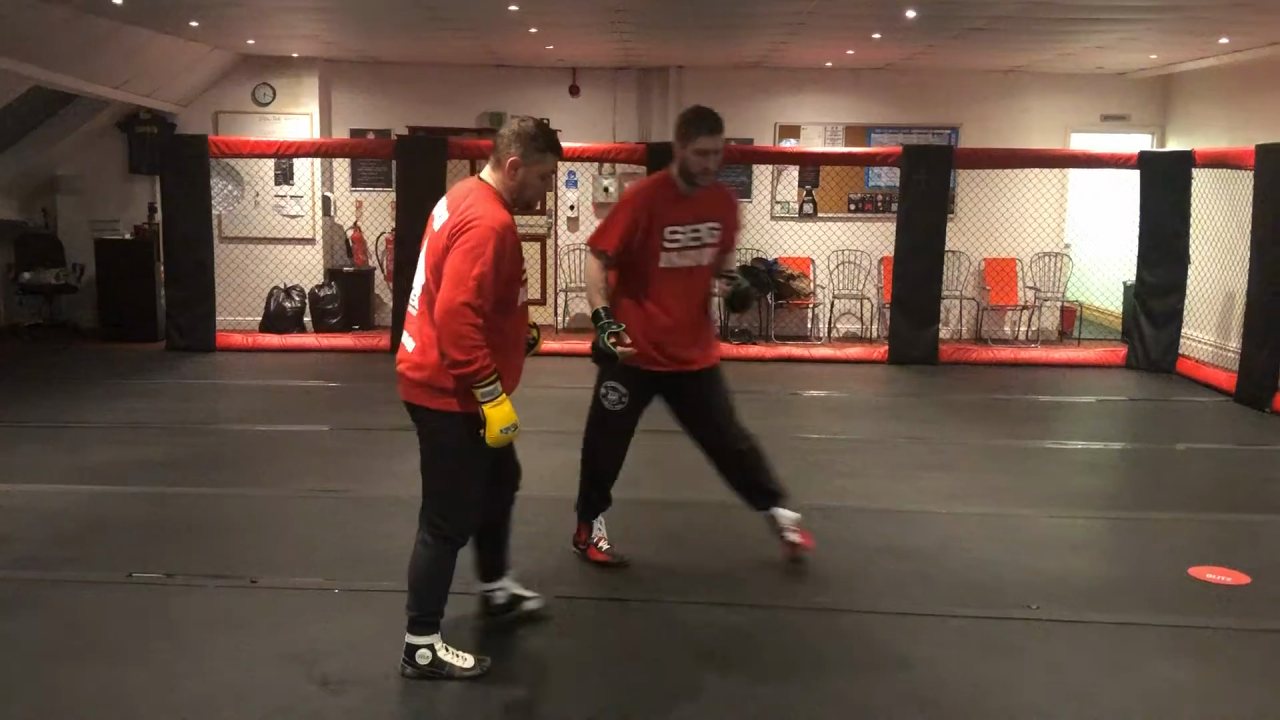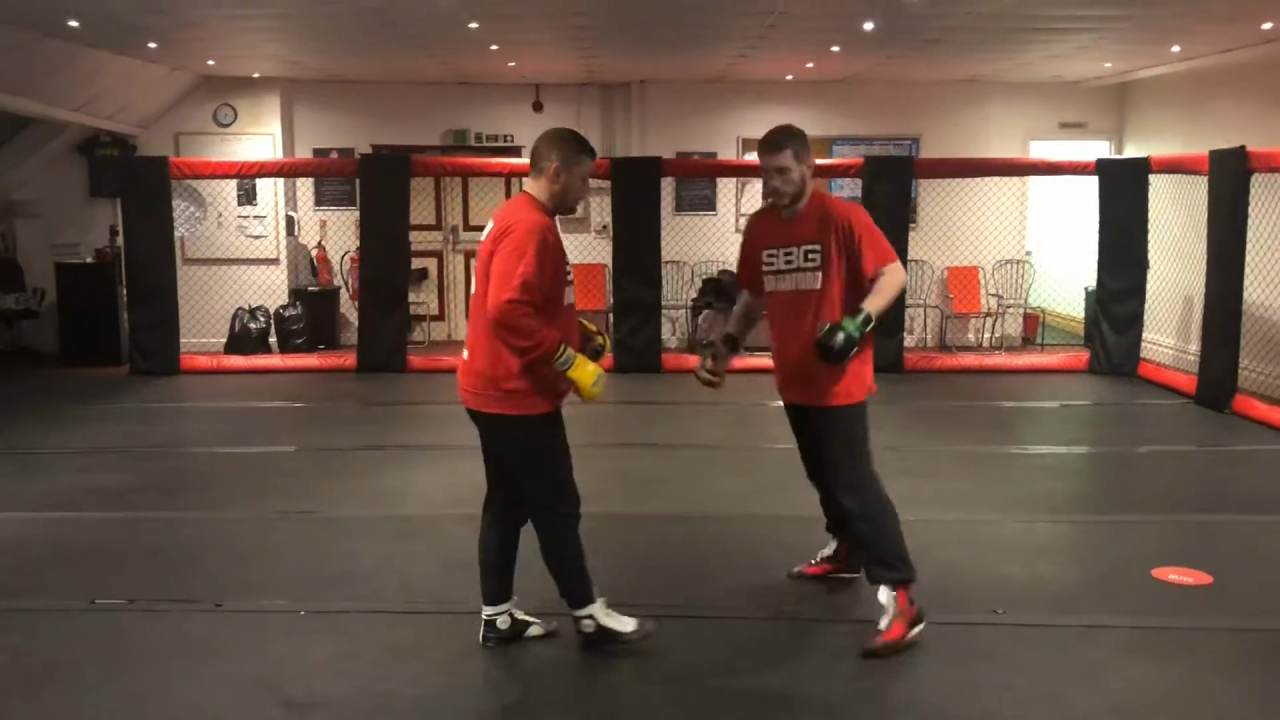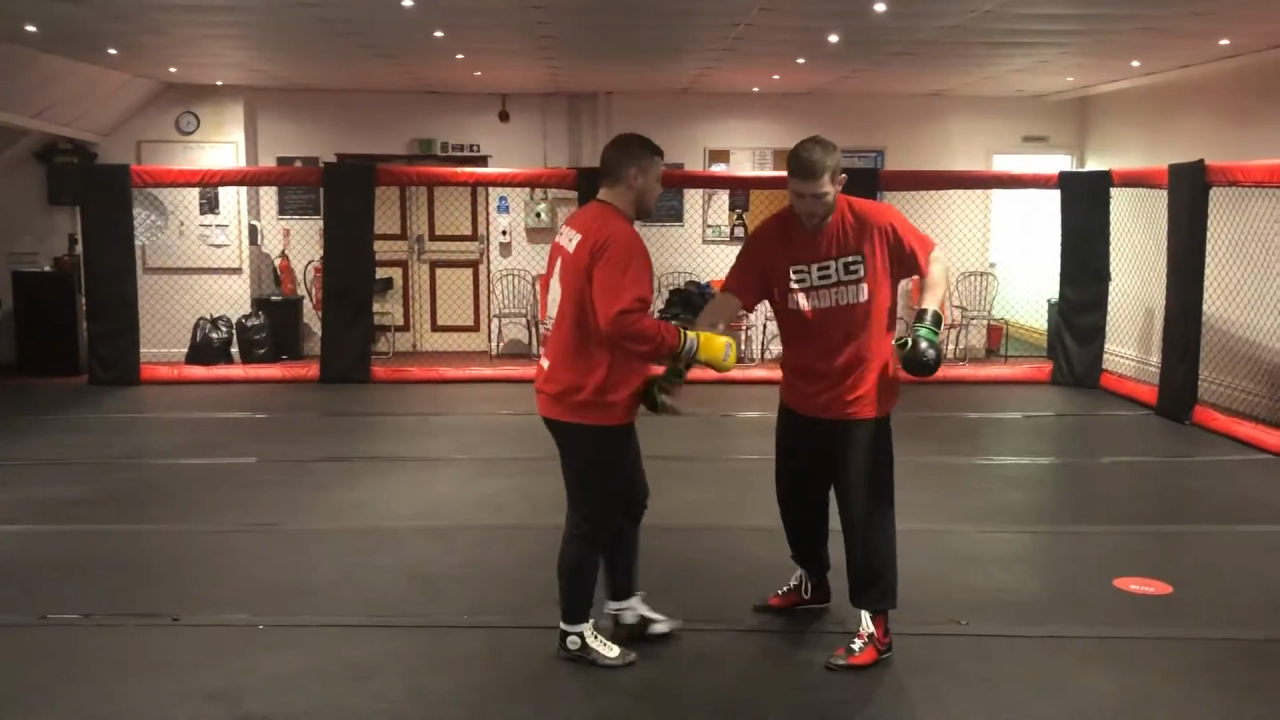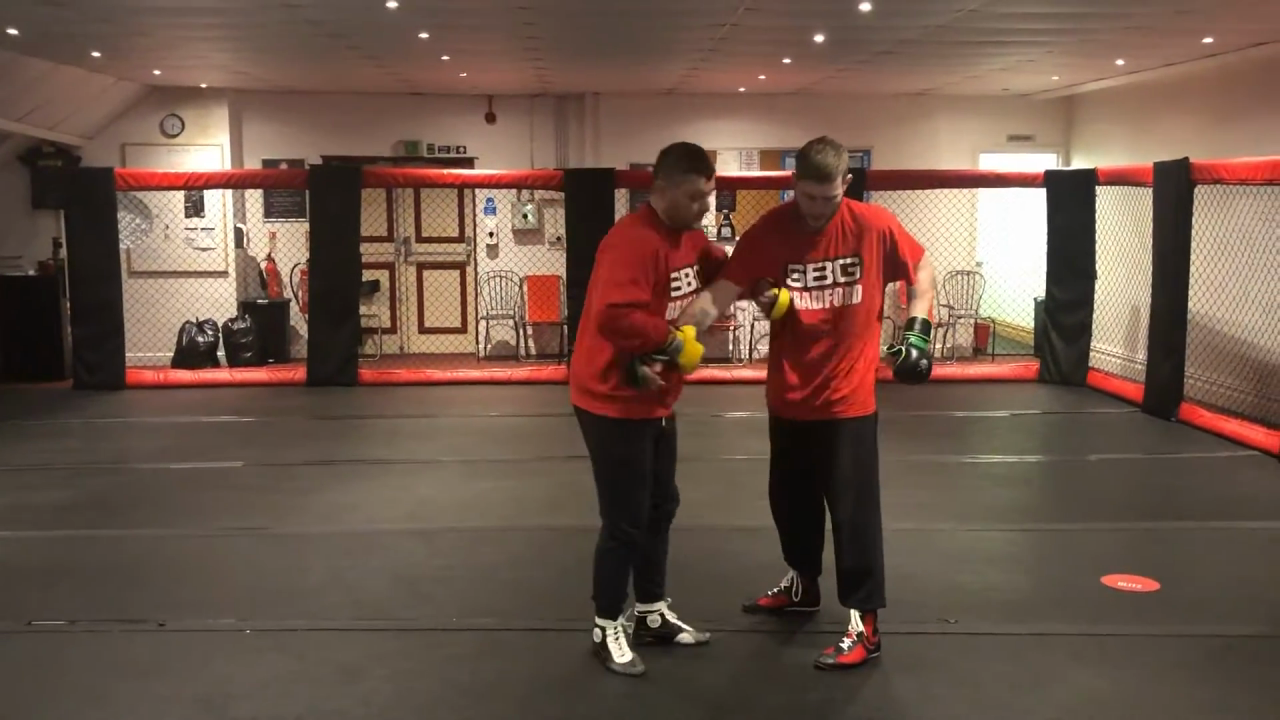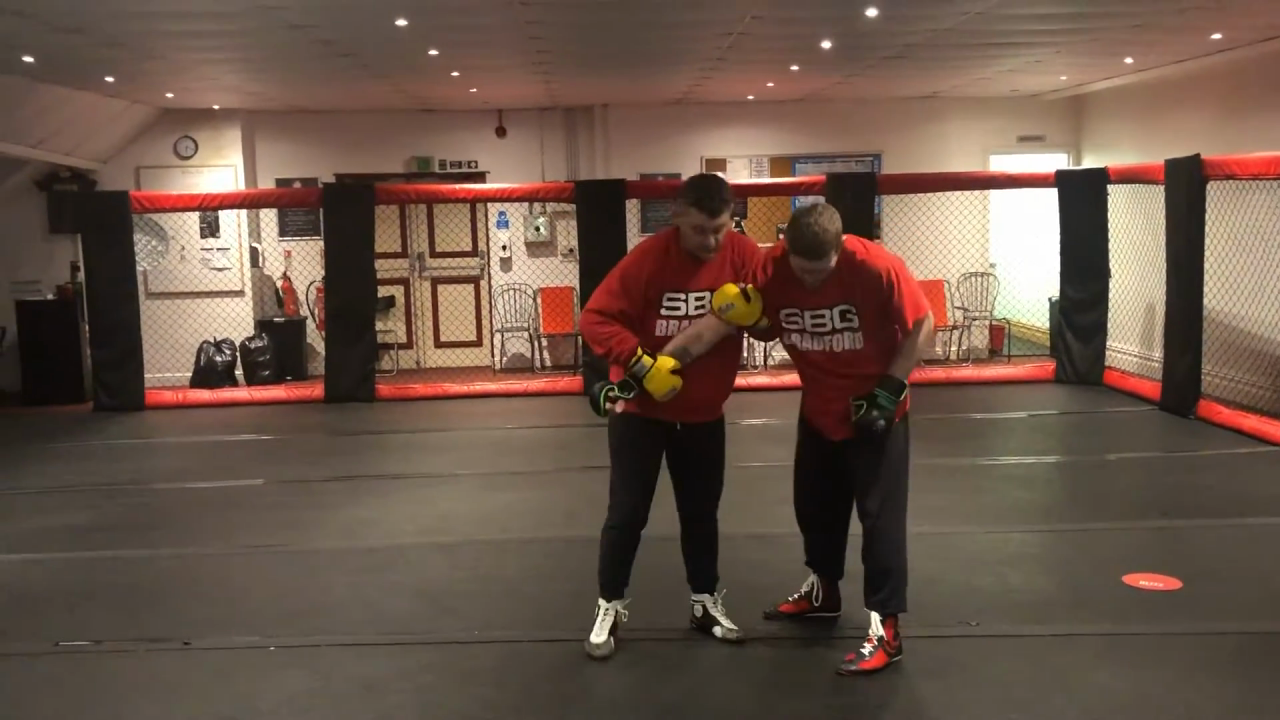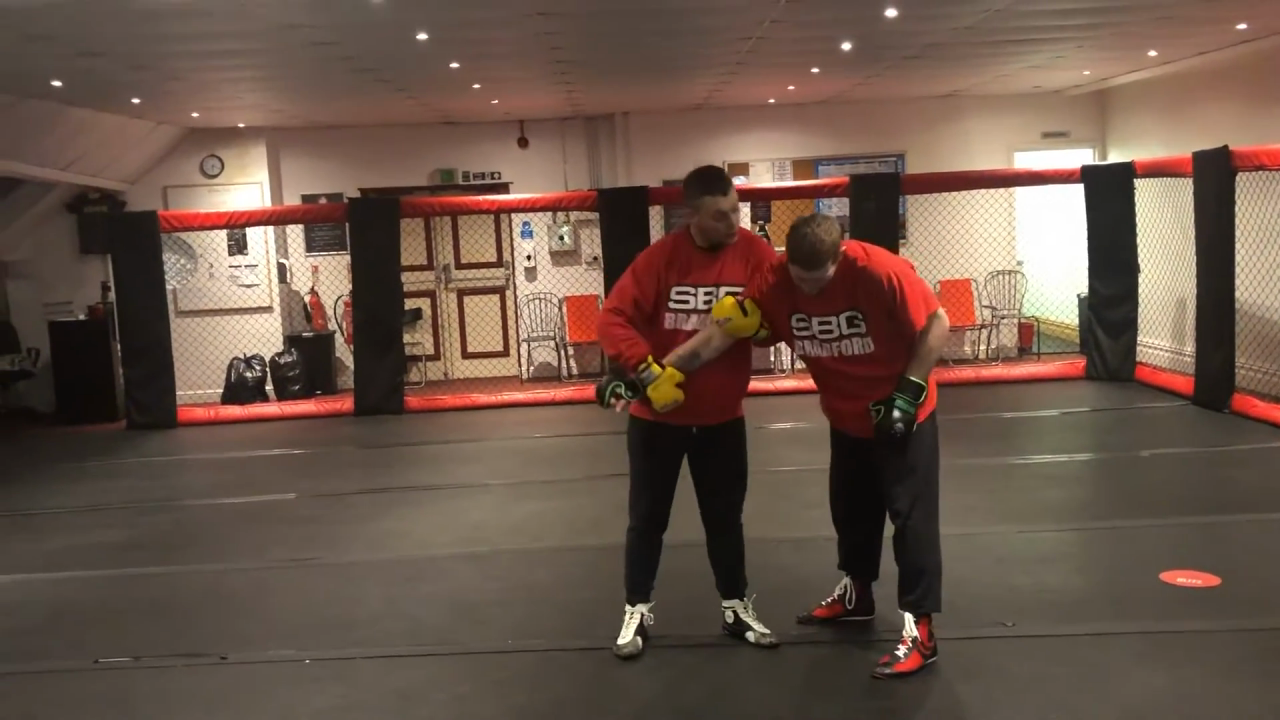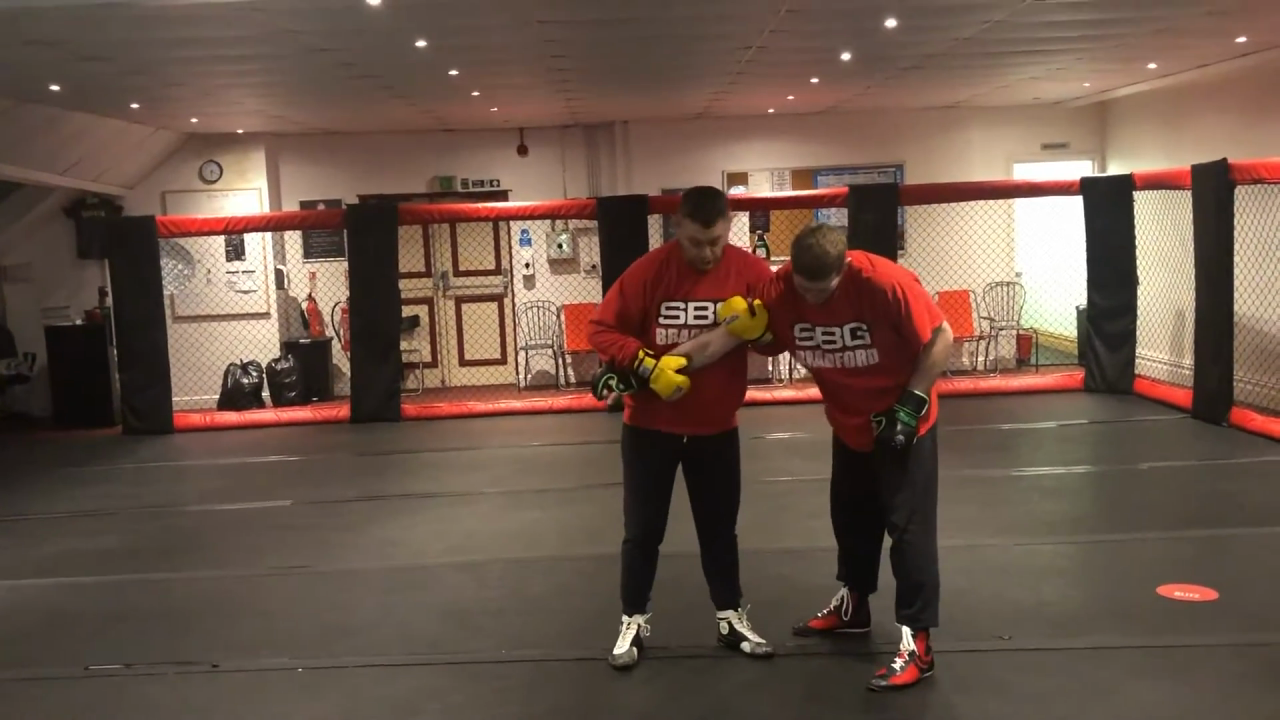
dt=0.7s
person 1, frame 1
left shoulder: (467, 198)
right shoulder: (488, 224)
right elbow: (458, 318)
left wrist: (517, 327)
right wrist: (494, 398)
left hip: (452, 385)
right hip: (451, 394)
left knee: (499, 482)
right knee: (449, 517)
left ankle: (496, 590)
right ankle: (421, 645)
person 1, frame 2
left shoulder: (519, 216)
right shoulder: (530, 228)
right elbow: (511, 312)
left wrist: (580, 330)
right wrist: (572, 362)
left hip: (499, 390)
right hip: (518, 396)
left knee: (507, 503)
right knee: (557, 508)
left ankle: (497, 615)
right ankle: (588, 615)
person 1, frame 3
left shoulder: (579, 224)
right shoulder: (618, 239)
right elbow: (625, 322)
left wrist: (658, 355)
right wrist: (696, 345)
left hip: (579, 392)
right hip: (589, 404)
left knee: (628, 503)
right knee: (593, 518)
left ankle: (625, 609)
right ankle: (575, 632)
person 1, frame 4
left shoulder: (685, 236)
right shoulder: (633, 241)
left elbow: (720, 269)
right elbow: (614, 315)
right wrist: (677, 343)
left hip: (654, 401)
right hip: (612, 402)
left knee: (660, 507)
right knee: (625, 520)
left ankle: (651, 613)
right ankle: (608, 627)
person 1, frame 5
left shoulder: (744, 254)
right shoulder: (647, 259)
right elbow: (597, 319)
right wrist: (644, 366)
left hip: (704, 413)
right hip: (640, 409)
left knee: (701, 513)
right knee: (626, 514)
left ankle: (706, 604)
right ankle: (610, 606)
person 1, frame 6
left shoulder: (754, 253)
right shoulder: (659, 259)
right elbow: (613, 320)
right wrist: (649, 374)
left hip: (723, 417)
right hip: (657, 415)
left knee: (725, 518)
right knee: (647, 518)
left ankle: (736, 608)
right ankle: (637, 611)
person 1, frame 7
left shoulder: (750, 271)
right shoulder: (650, 270)
right elbow: (602, 329)
right wrist: (649, 366)
left hip: (716, 427)
right hip: (650, 425)
left knee: (719, 527)
right knee: (643, 529)
left ankle: (731, 619)
right ankle: (633, 622)
person 2, frame 1
left shoulder: (723, 201)
right shoulder: (642, 198)
right elbow: (598, 260)
left wrist: (729, 278)
right wrist: (603, 321)
left hip: (695, 350)
right hip: (633, 350)
left knee: (727, 440)
right knee: (606, 441)
left ankle: (779, 514)
right ankle: (590, 525)
person 2, frame 2
left shoulder: (842, 217)
right shoulder: (759, 227)
left elbow: (893, 274)
right elbow: (753, 295)
left wrist: (858, 321)
right wrist: (726, 343)
left hip: (839, 381)
right hip: (795, 381)
left knee: (853, 487)
right knee: (826, 478)
left ankle: (899, 599)
right ankle: (845, 549)
person 2, frame 3
left shoulder: (877, 222)
right shoulder: (769, 238)
left elbow: (933, 262)
right elbow: (723, 308)
left wrist: (927, 323)
left hip: (862, 400)
right hip: (799, 399)
left knee: (865, 508)
right knee: (796, 498)
left ankle: (876, 624)
right ankle: (811, 581)
person 2, frame 4
left shoulder: (876, 226)
right shoulder: (768, 232)
left elbow: (921, 270)
right elbow: (717, 295)
left wrist: (916, 331)
left hip: (849, 399)
right hip: (788, 398)
left knee: (854, 508)
right knee: (789, 498)
left ankle: (864, 624)
right ankle: (802, 582)
person 2, frame 5
left shoulder: (877, 267)
right shoulder: (770, 271)
left elbow: (921, 327)
right elbow: (715, 323)
left wrist: (889, 390)
left hip: (877, 408)
right hip: (818, 409)
left knee: (881, 512)
right knee: (815, 503)
left ankle: (886, 629)
right ankle: (823, 589)
person 2, frame 6
left shoulder: (881, 271)
right shoulder: (775, 281)
left elbow: (936, 324)
right elbow: (721, 332)
left wrist: (908, 393)
left hip: (903, 412)
right hip: (846, 416)
left knee: (911, 513)
right knee: (849, 508)
left ankle: (919, 630)
right ankle: (856, 593)
person 2, frame 7
left shoulder: (886, 283)
right shoulder: (780, 290)
left elbow: (940, 339)
right elbow: (725, 335)
left wrist: (910, 405)
left hip: (904, 424)
right hip: (849, 426)
left knee: (909, 526)
right knee: (850, 518)
left ankle: (916, 642)
right ankle: (852, 605)
